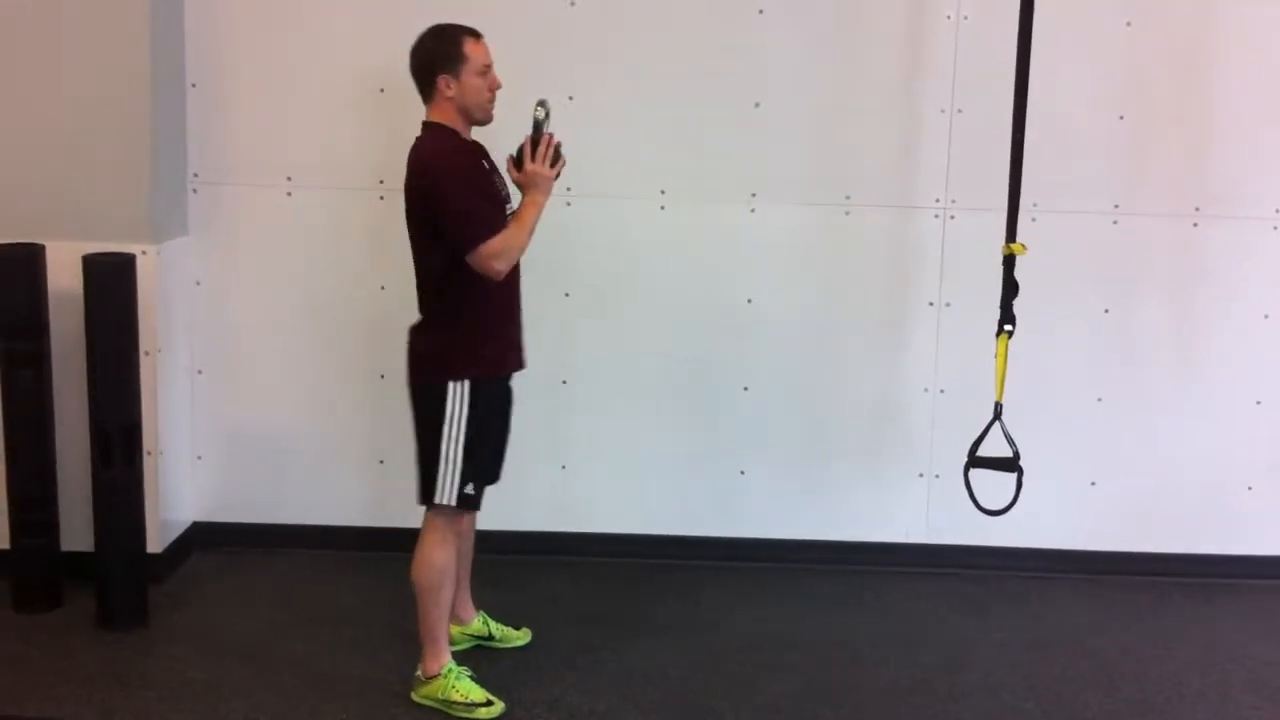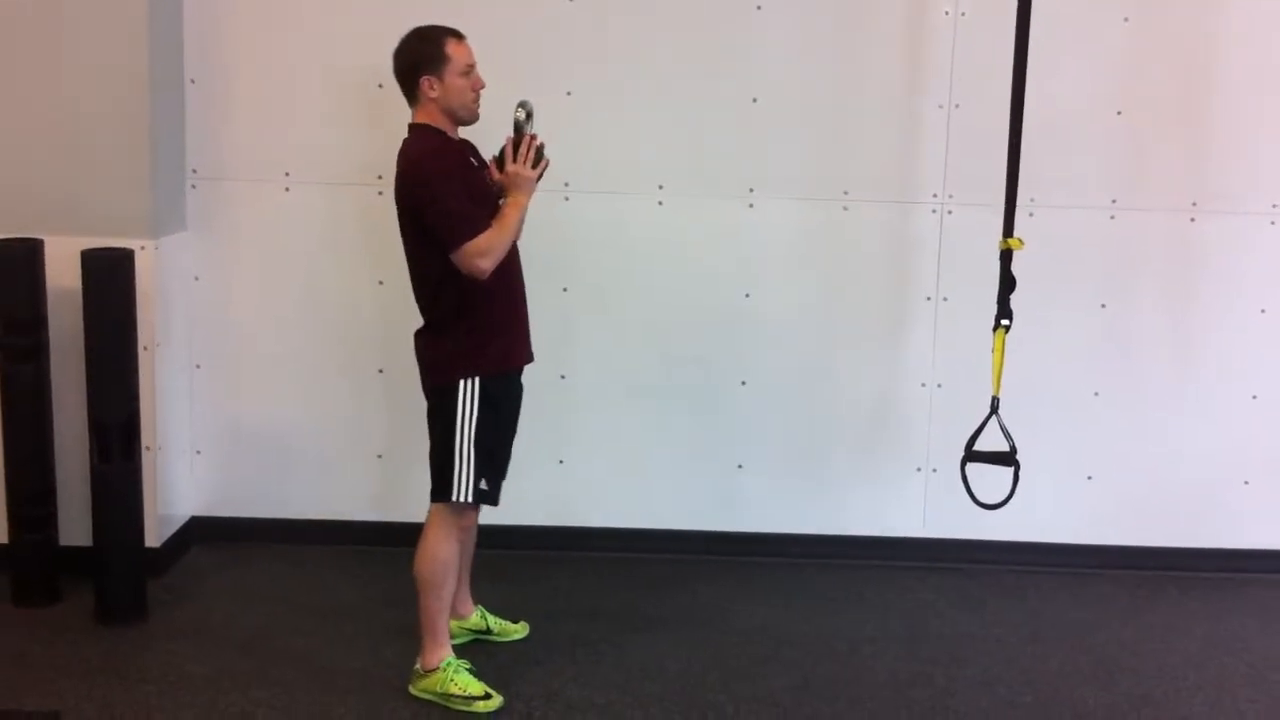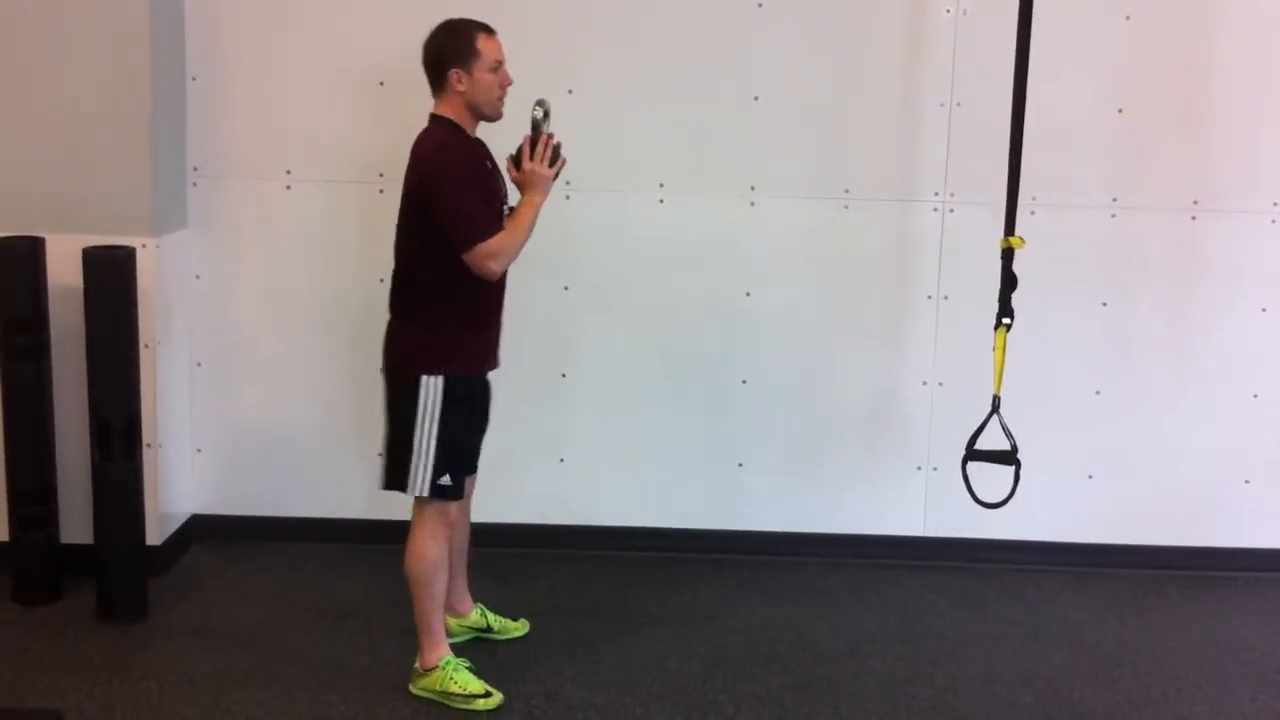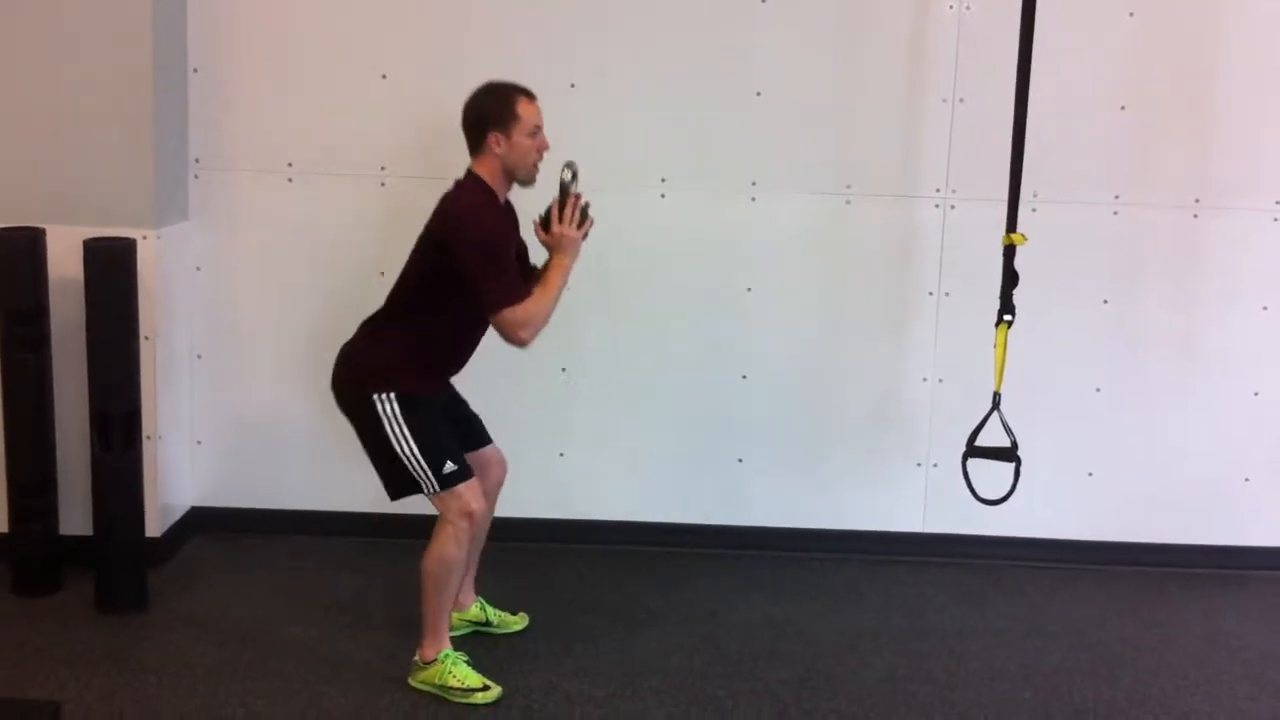
dt=0.5s
person 1, frame 1
left shoulder: (460, 151)
right shoulder: (441, 157)
left elbow: (492, 243)
right elbow: (494, 258)
left wrist: (524, 188)
right wrist: (537, 193)
left hip: (479, 357)
right hip: (456, 364)
left knee: (465, 503)
right knee: (446, 510)
left ankle: (462, 618)
person 1, frame 2
left shoulder: (454, 152)
right shoulder: (427, 160)
right elbow: (479, 257)
left wrist: (508, 188)
right wrist: (520, 193)
left hip: (489, 353)
right hip: (466, 361)
left knee: (469, 497)
right knee: (451, 506)
left ankle: (462, 612)
right ankle: (433, 663)
person 1, frame 3
left shoulder: (465, 149)
right shoulder: (444, 153)
left elbow: (489, 242)
right elbow: (492, 259)
left wrist: (526, 188)
right wrist: (535, 193)
left hip: (458, 356)
right hip: (431, 361)
left knee: (459, 490)
right knee: (437, 503)
left ankle: (460, 611)
right ankle: (432, 662)
person 1, frame 4
left shoulder: (494, 208)
right shoulder: (472, 215)
left elbow: (522, 297)
right elbow: (520, 326)
left wrist: (554, 253)
right wrist: (566, 256)
left hip: (419, 375)
right hip: (383, 382)
left knee: (489, 470)
right knee: (463, 505)
left ankle: (463, 603)
right ankle: (432, 655)
